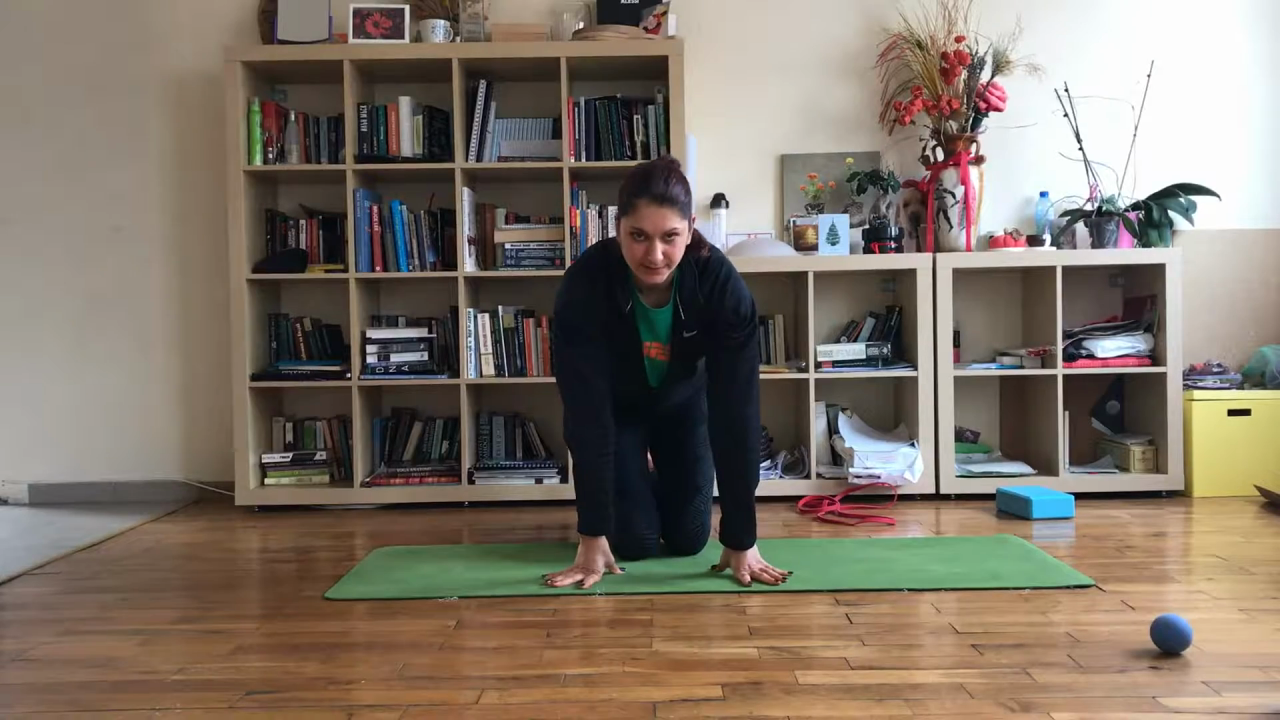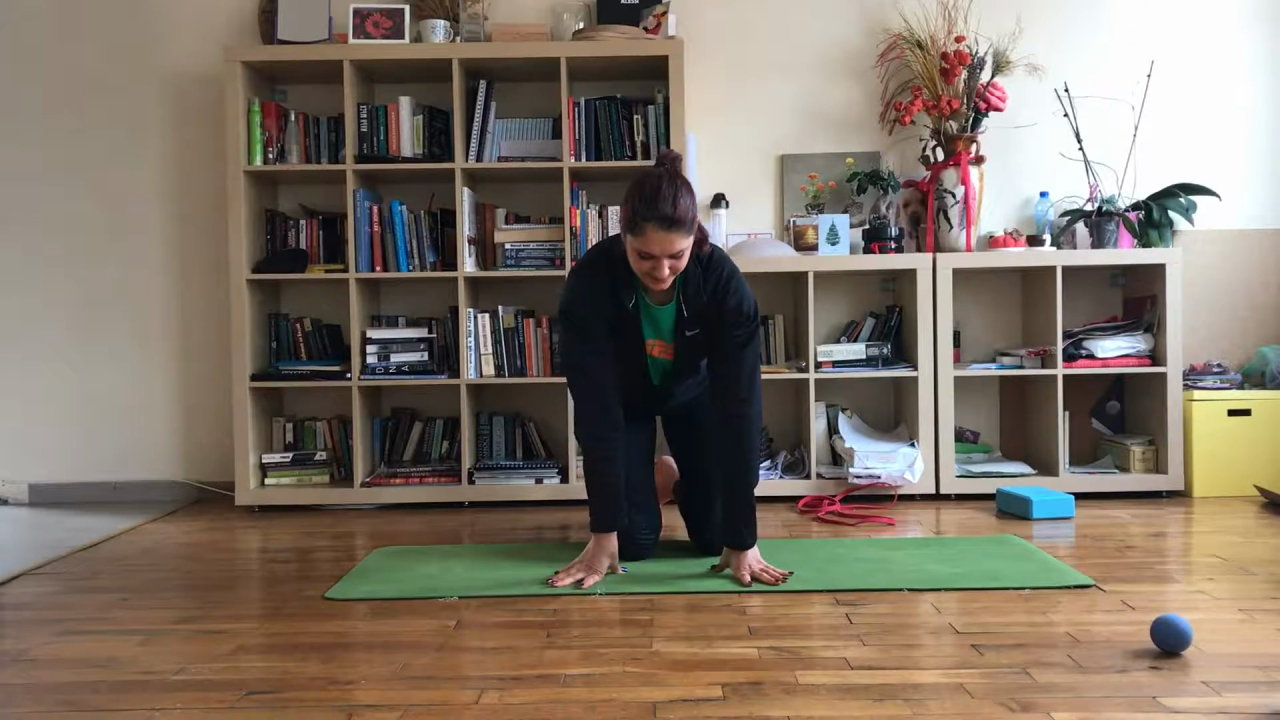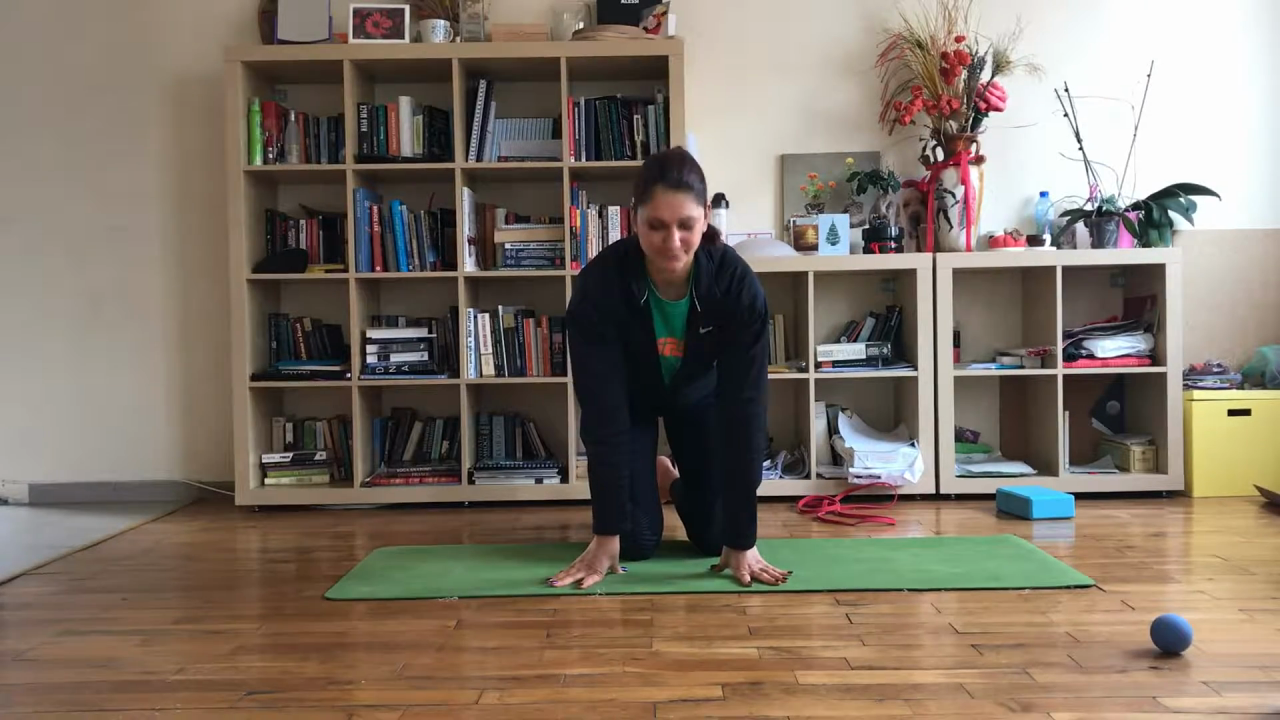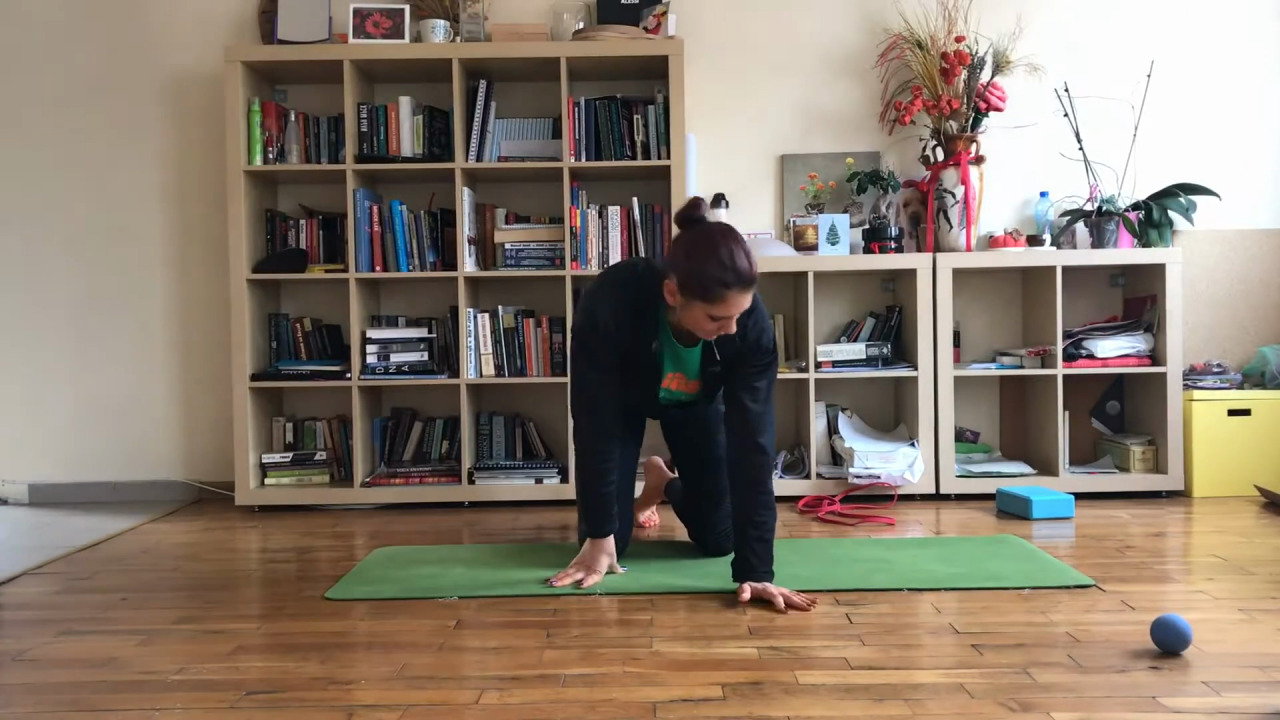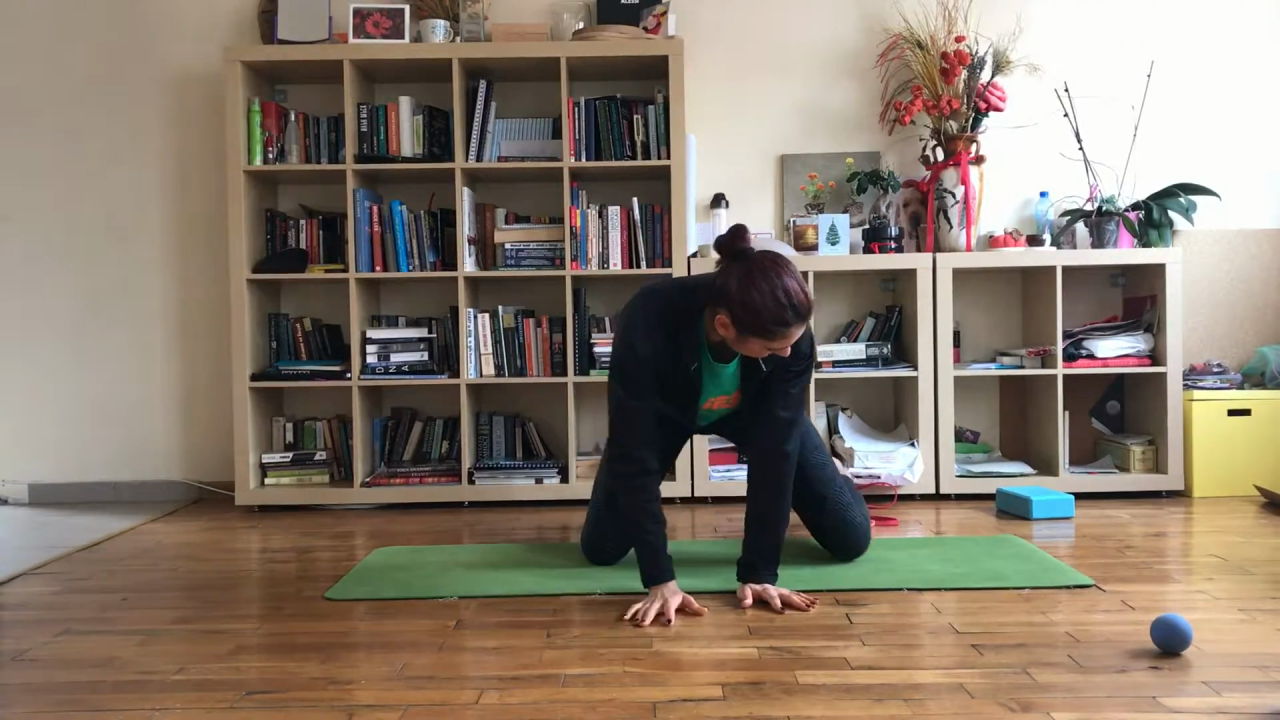
dt=1s
person 1, frame 1
left shoulder: (719, 281)
right shoulder: (585, 282)
left elbow: (736, 407)
right elbow: (586, 410)
left wrist: (741, 540)
right wrist: (592, 538)
left hip: (682, 398)
right hip: (616, 401)
left knee: (688, 539)
right knee: (634, 540)
left ankle: (659, 483)
right ankle: (636, 481)
person 1, frame 2
left shoulder: (722, 281)
right shoulder: (590, 281)
left elbow: (738, 405)
right elbow: (596, 408)
left wrist: (741, 540)
right wrist: (603, 533)
left hip: (692, 391)
right hip: (625, 396)
left knee: (714, 536)
right knee: (635, 541)
left ankle: (681, 480)
right ankle: (652, 481)
person 1, frame 3
left shoulder: (736, 282)
right shoulder: (600, 282)
left elbow: (744, 407)
right elbow: (602, 411)
left wrist: (741, 539)
right wrist: (605, 534)
left hip: (700, 394)
right hip: (629, 396)
left knee: (715, 537)
right knee: (636, 541)
left ankle: (676, 483)
right ankle: (650, 482)
person 1, frame 4
left shoulder: (749, 322)
right shoulder: (610, 303)
left elbow: (752, 440)
right elbow: (594, 424)
left wrist: (756, 570)
right wrist: (599, 536)
left hip: (696, 402)
right hip: (623, 399)
left knee: (718, 538)
right knee: (609, 540)
left ankle: (667, 485)
person 1, frame 5
left shoulder: (788, 335)
right shoulder: (647, 326)
left elbow: (775, 446)
right elbow: (632, 454)
left wrist: (758, 571)
right wrist: (660, 579)
left hip: (751, 408)
right hip: (667, 411)
left knee: (850, 537)
right knee: (601, 548)
left ankle: (827, 475)
right ankle: (639, 504)
